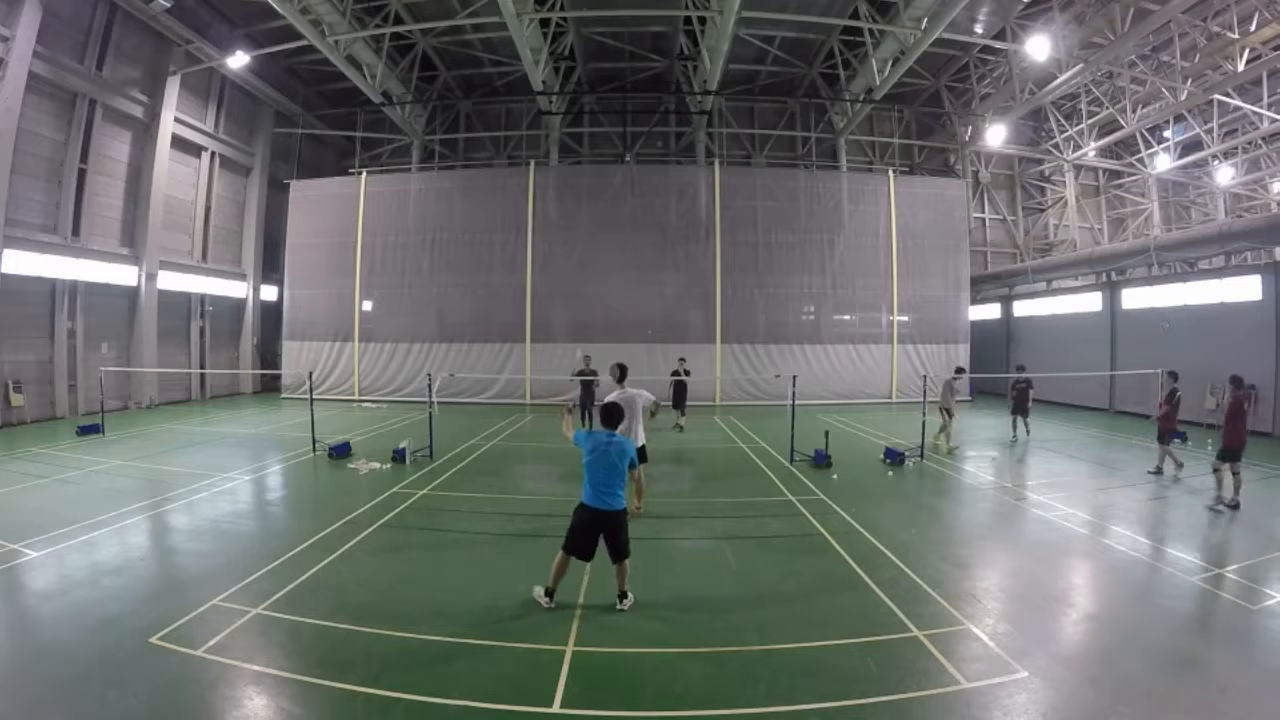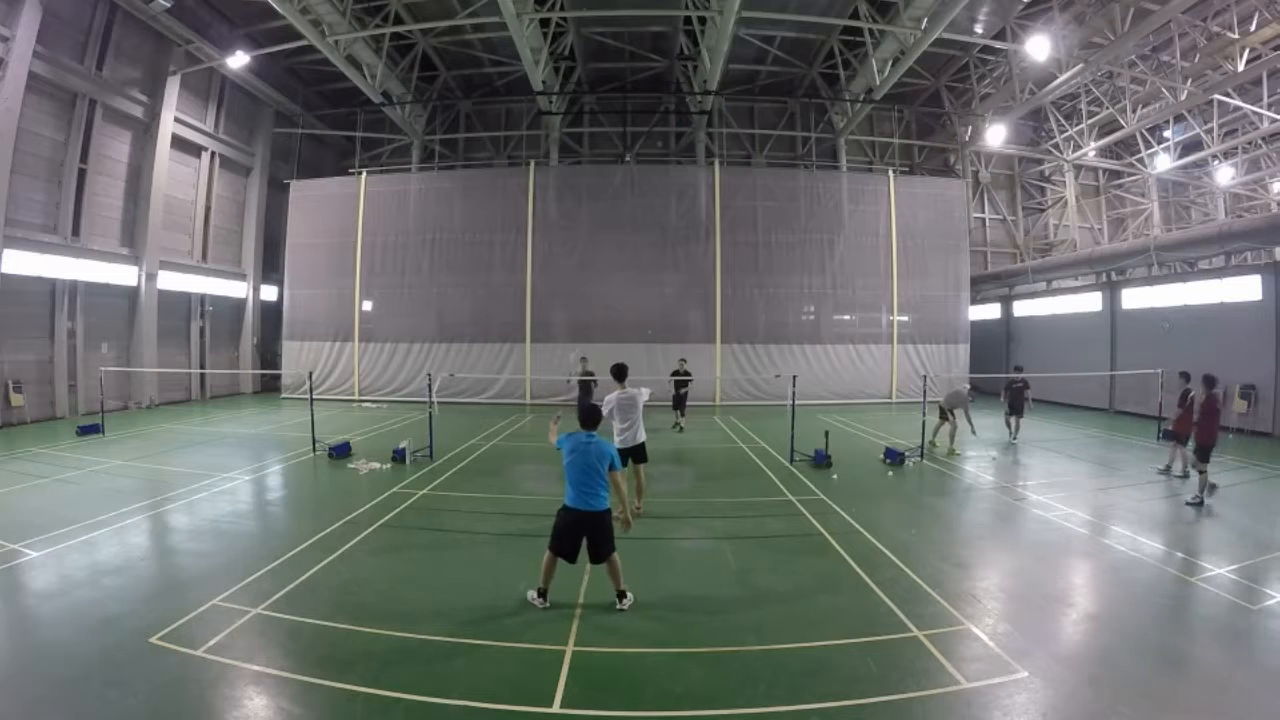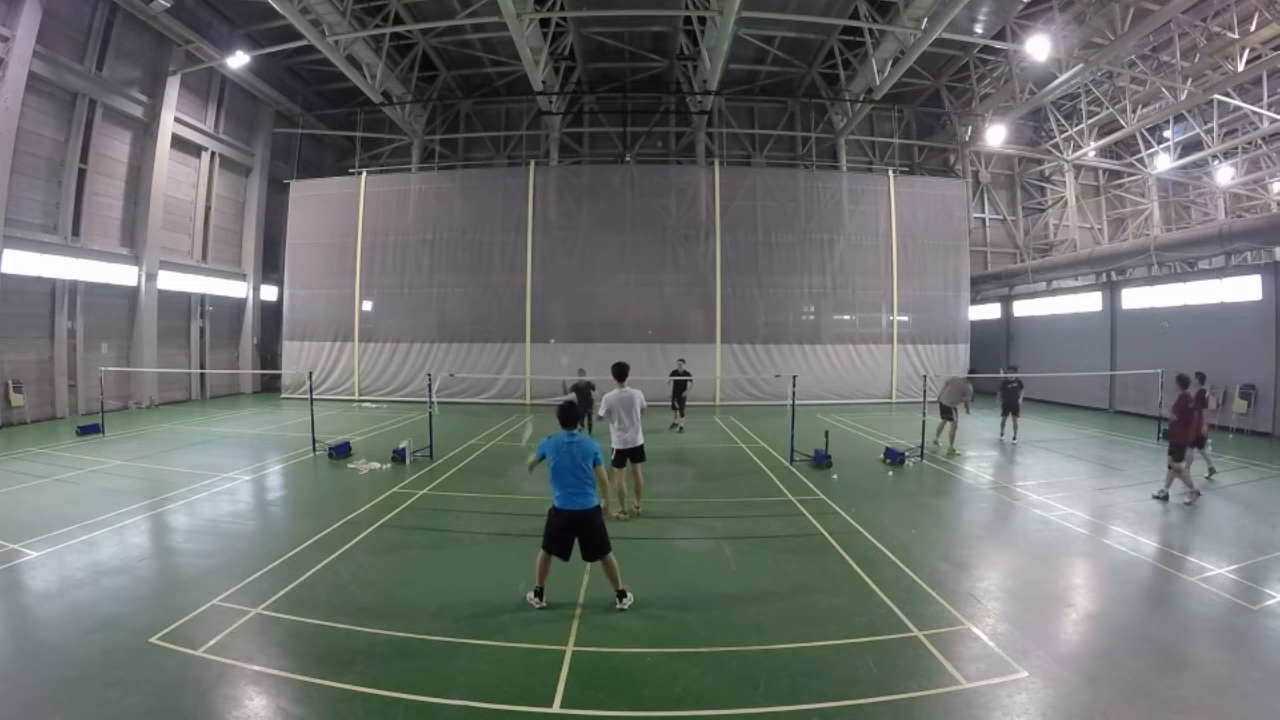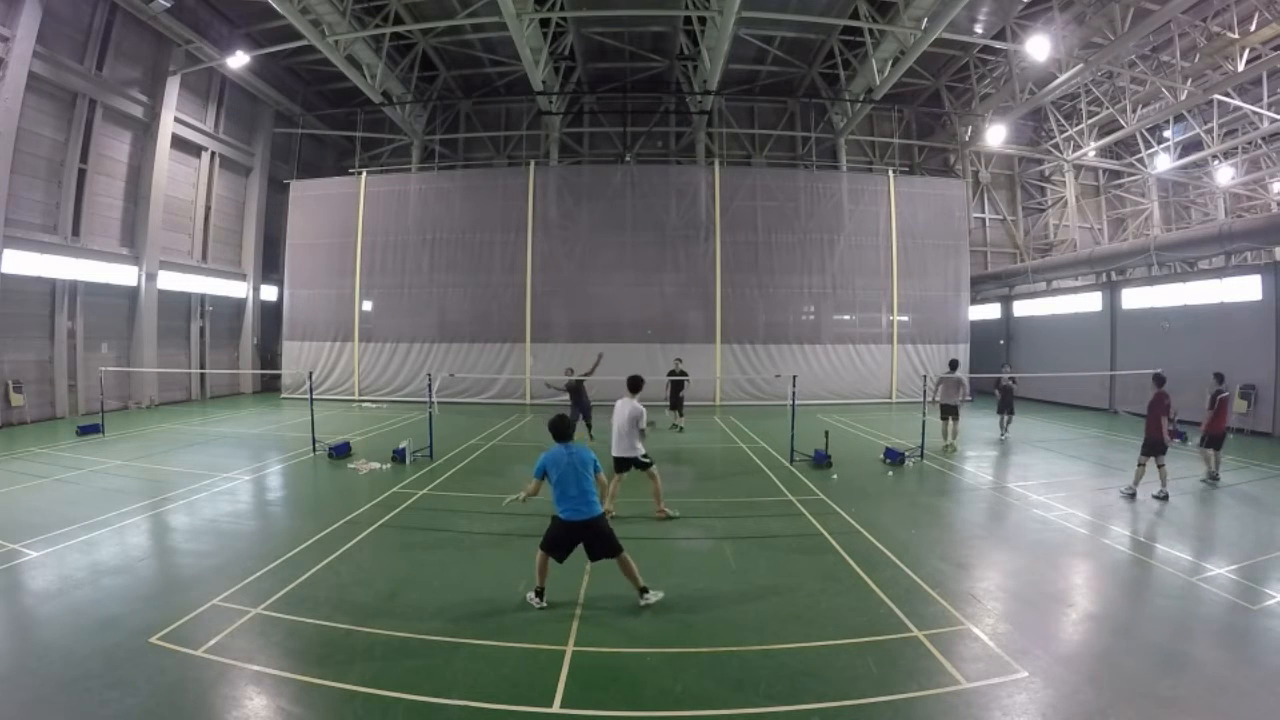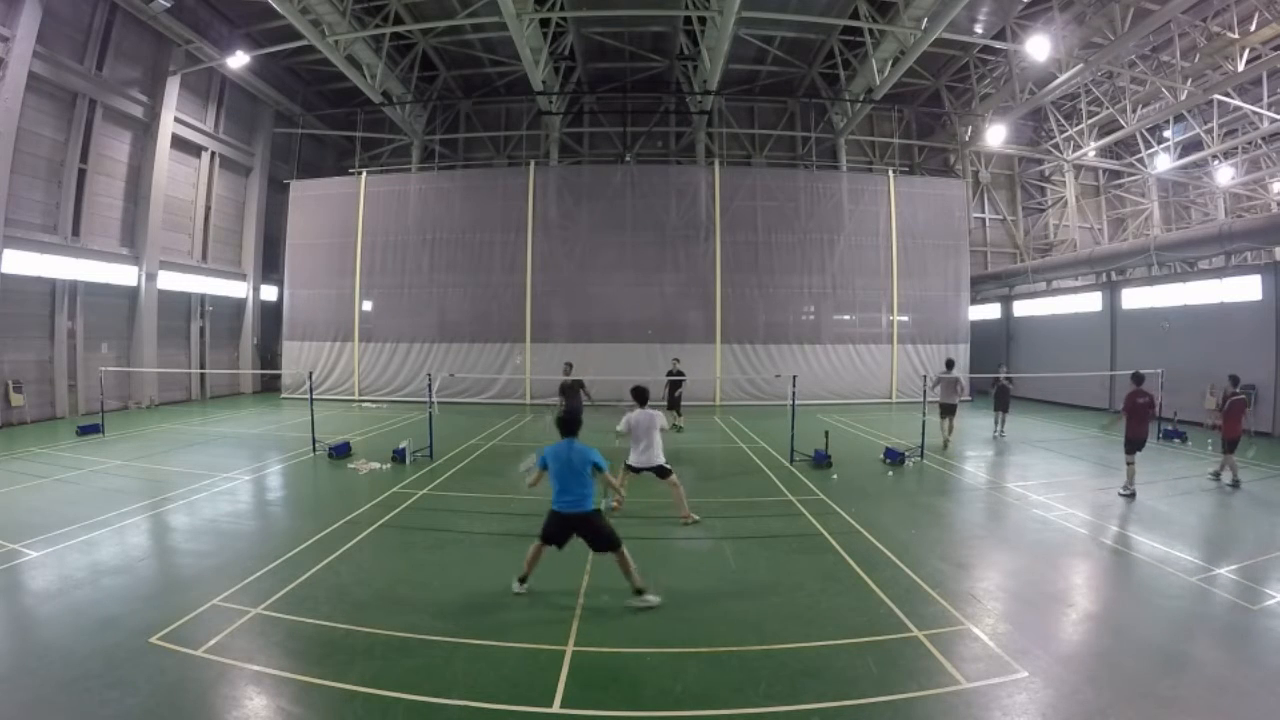
dt=0.4s
person 1, frame 1
left shoulder: (588, 438)
right shoulder: (628, 446)
left elbow: (566, 431)
right elbow: (633, 475)
left wrist: (567, 414)
left hip: (589, 509)
right hip: (616, 510)
left knee: (567, 552)
right knee: (621, 555)
left ankle: (548, 594)
right ankle: (623, 596)
person 1, frame 2
left shoulder: (568, 441)
right shoulder: (608, 448)
left elbow: (552, 438)
right elbow: (618, 484)
left wrist: (555, 423)
right wrist: (626, 512)
left hip: (572, 510)
right hip: (599, 512)
left knee: (553, 552)
right knee: (609, 555)
left ankle: (541, 595)
right ankle: (621, 596)
person 1, frame 3
left shoulder: (548, 443)
right shoulder: (591, 445)
left elbow: (531, 464)
right elbow: (603, 479)
left wrist: (530, 462)
right wrist: (606, 504)
left hip: (561, 510)
right hip: (589, 509)
left knee: (546, 551)
right knee: (605, 554)
left ankle: (538, 594)
right ankle: (621, 596)
person 1, frame 4
left shoulder: (546, 458)
right shoulder: (587, 454)
left elbow: (534, 491)
right elbow: (603, 484)
left wrist: (522, 495)
right wrist: (599, 503)
left hip: (565, 520)
right hip: (593, 517)
left knee: (544, 552)
right knee: (619, 554)
left ankle: (539, 595)
right ankle: (645, 592)
person 1, frame 5
left shoulder: (548, 452)
right shoulder: (590, 452)
left elbow: (533, 482)
right elbow: (610, 481)
left wrist: (529, 481)
right wrist: (620, 492)
left hip: (560, 513)
right hip: (587, 513)
left knee: (541, 543)
right knee: (618, 549)
left ankle: (522, 580)
right ankle: (640, 593)
